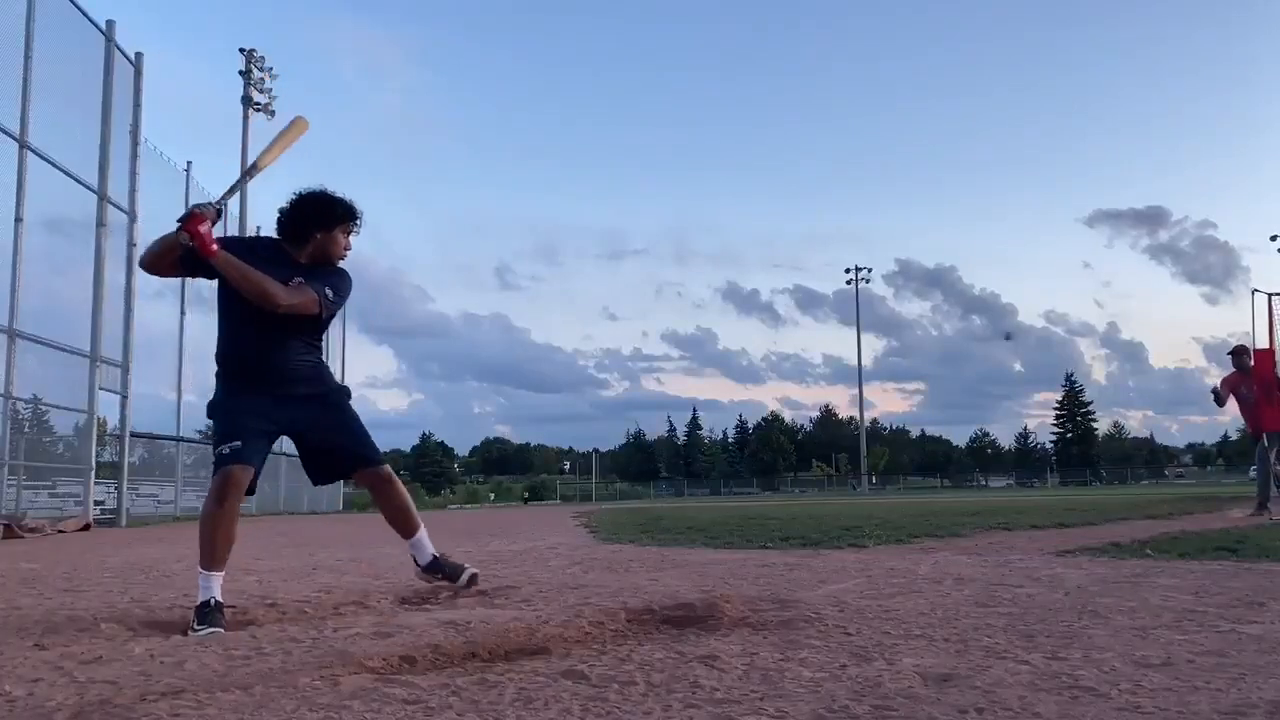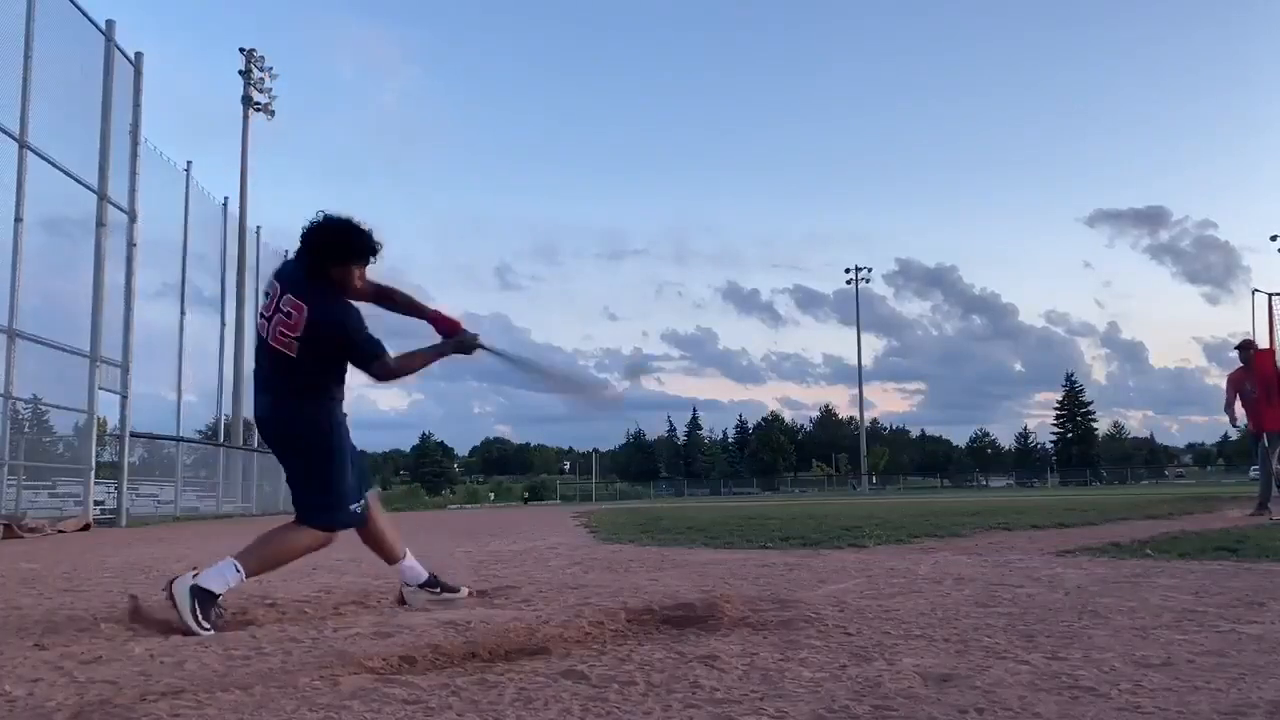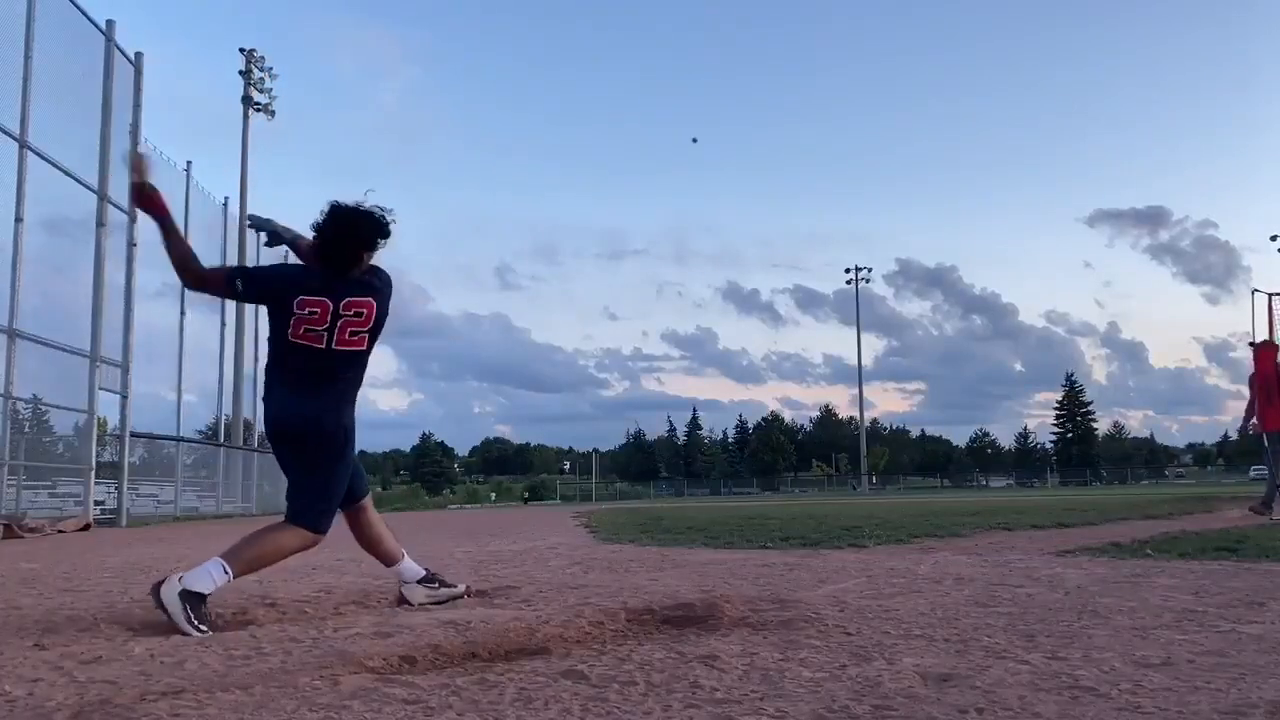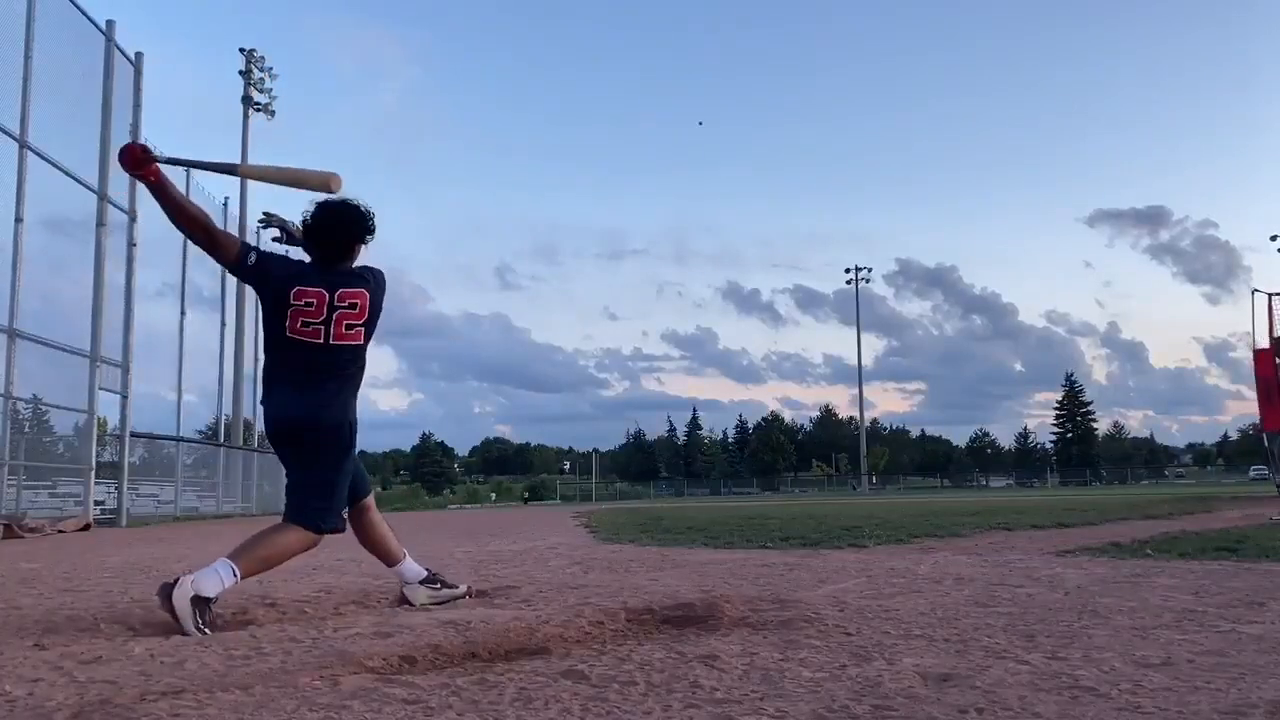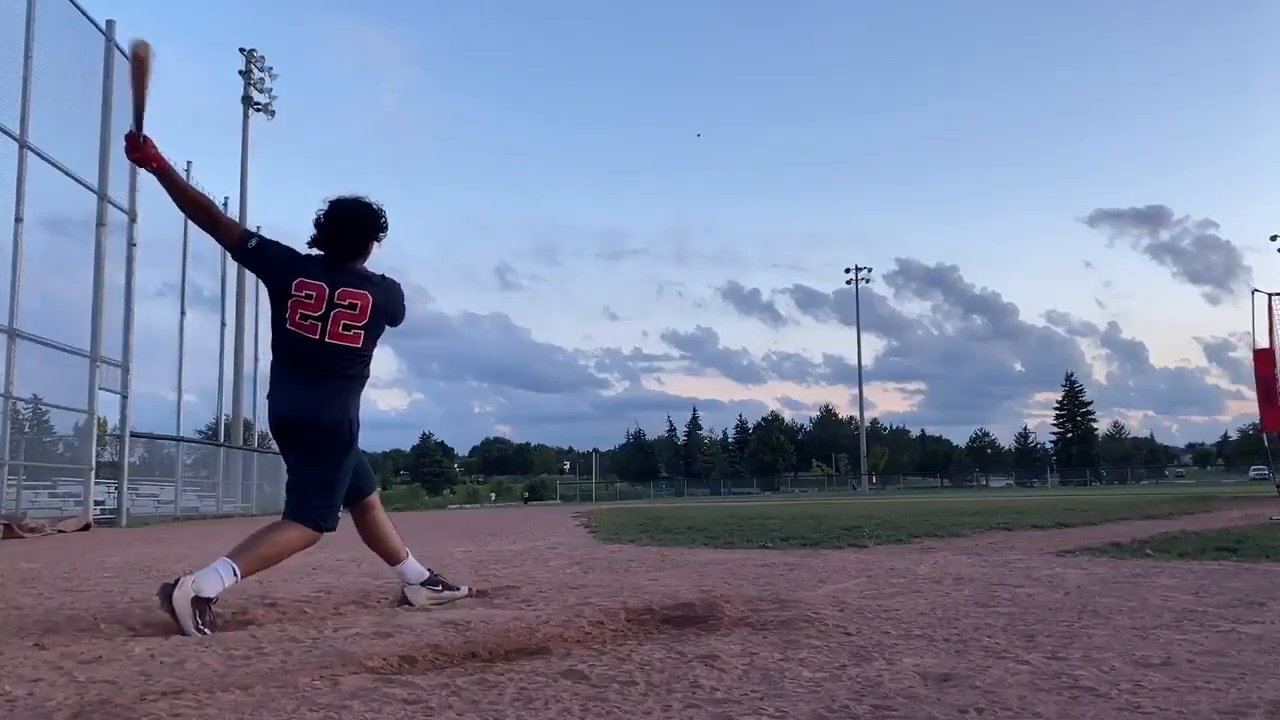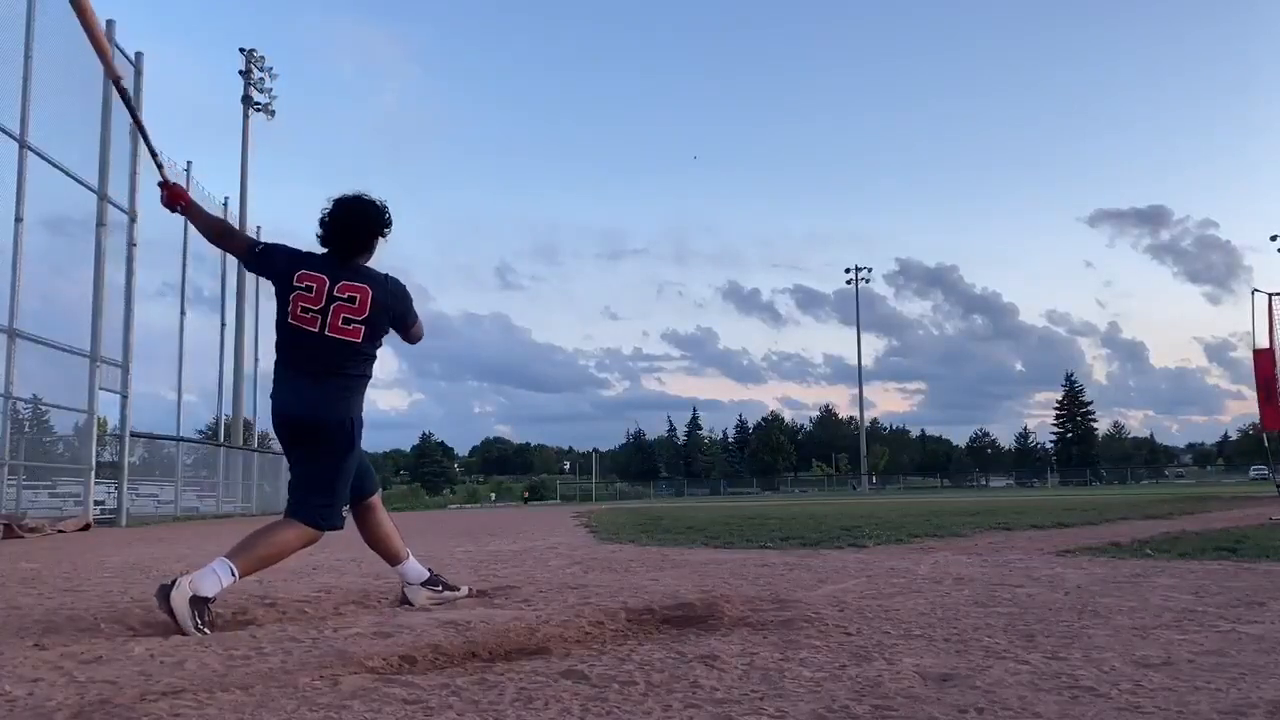
dt=0.3s
person 1, frame 1
left shoulder: (335, 280)
right shoulder: (249, 250)
left elbow: (281, 299)
right elbow: (150, 263)
left wrist: (210, 247)
right wrist: (189, 234)
left hip: (312, 390)
right hip: (247, 392)
left knee: (377, 474)
right knee: (231, 478)
left ankle: (426, 558)
right ankle: (209, 598)
person 1, frame 2
left shoulder: (294, 271)
right shoulder: (329, 311)
left elbow: (369, 290)
right elbow: (386, 371)
left wrist: (435, 317)
right wrist: (447, 347)
left hip: (284, 409)
right hip: (307, 419)
left knee: (360, 500)
right knee: (322, 524)
left ankle: (416, 579)
right ankle: (204, 586)
person 1, frame 3
left shoulder: (287, 281)
right shoulder: (379, 285)
left elbow: (195, 275)
left wrist: (155, 206)
right wrist: (286, 233)
left hip: (283, 417)
right hip: (328, 423)
left knee: (357, 499)
right knee: (307, 525)
left ankle: (416, 579)
right ankle: (190, 584)
person 1, frame 4
left shoulder: (280, 275)
right shoulder: (373, 284)
left elbow: (208, 235)
left wrist: (150, 176)
right wrist: (296, 233)
left hip: (283, 416)
right hip: (329, 421)
left knee: (360, 501)
right knee: (308, 524)
left ankle: (417, 580)
right ankle: (199, 587)
person 1, frame 5
left shoulder: (288, 267)
right shoulder: (384, 291)
left elbow: (213, 220)
left wrist: (157, 165)
left hip: (287, 409)
right hip: (331, 417)
left knee: (364, 498)
right knee: (307, 521)
left ankle: (419, 581)
right ankle: (200, 585)
person 1, frame 6
left shoulder: (292, 265)
right shoulder: (388, 290)
left elbow: (229, 237)
right elbow: (415, 334)
left wrist: (183, 203)
left hip: (289, 408)
right hip: (334, 417)
left knee: (366, 497)
right knee: (308, 521)
left ankle: (419, 582)
right ankle: (199, 585)
